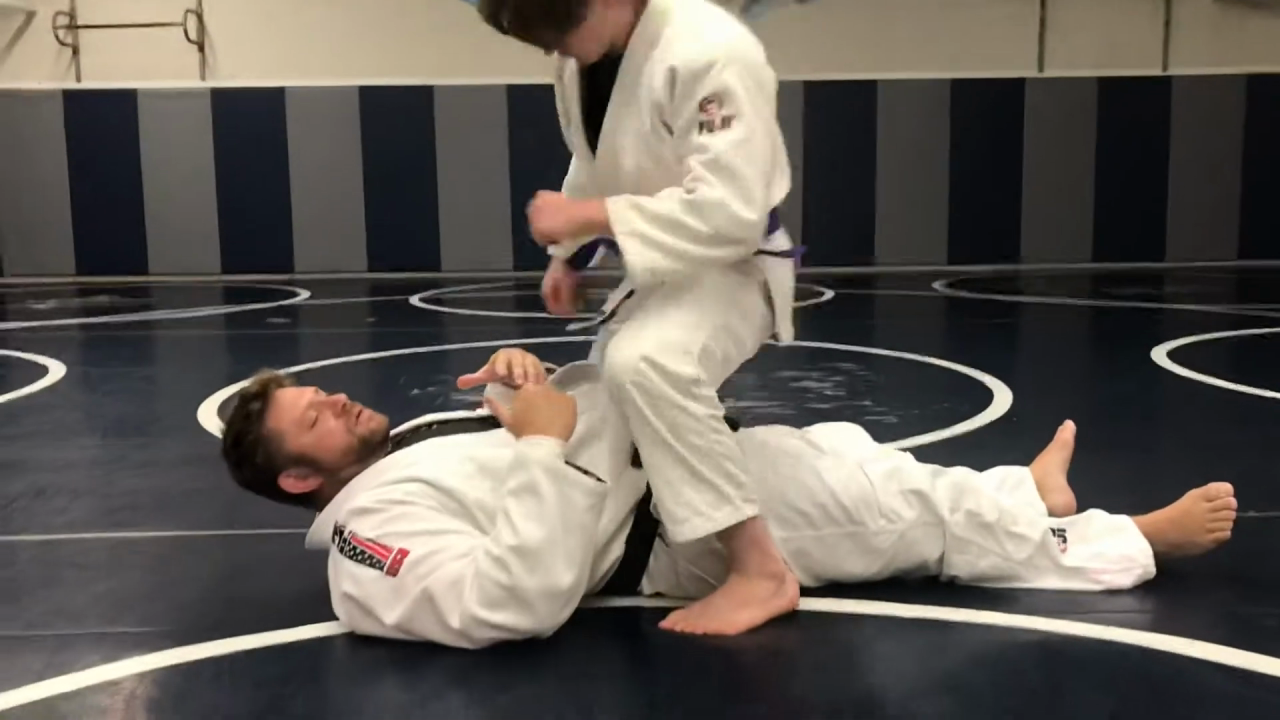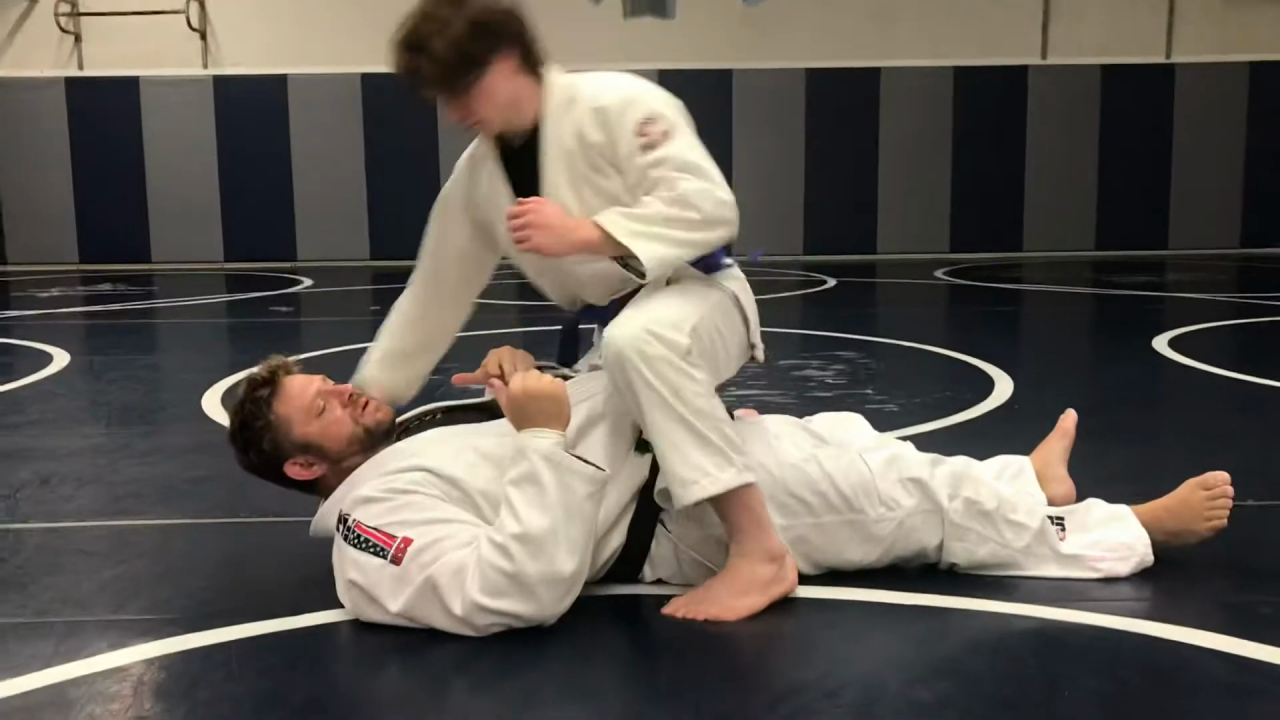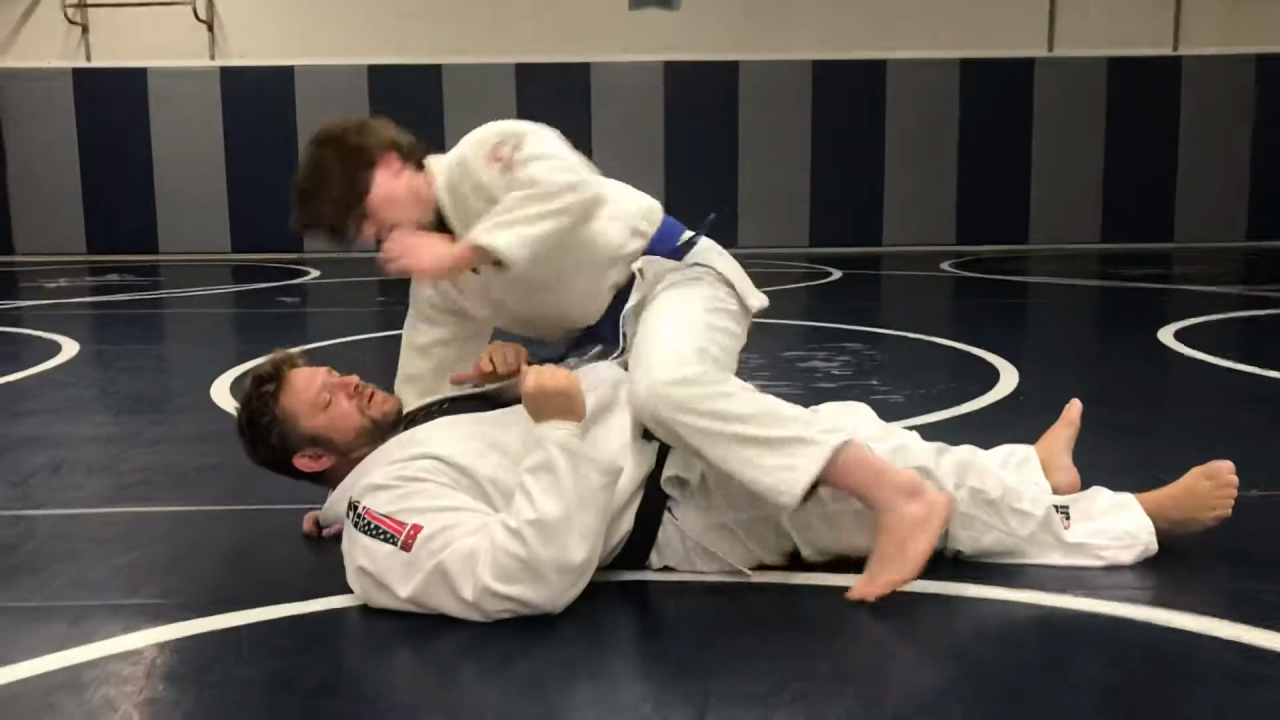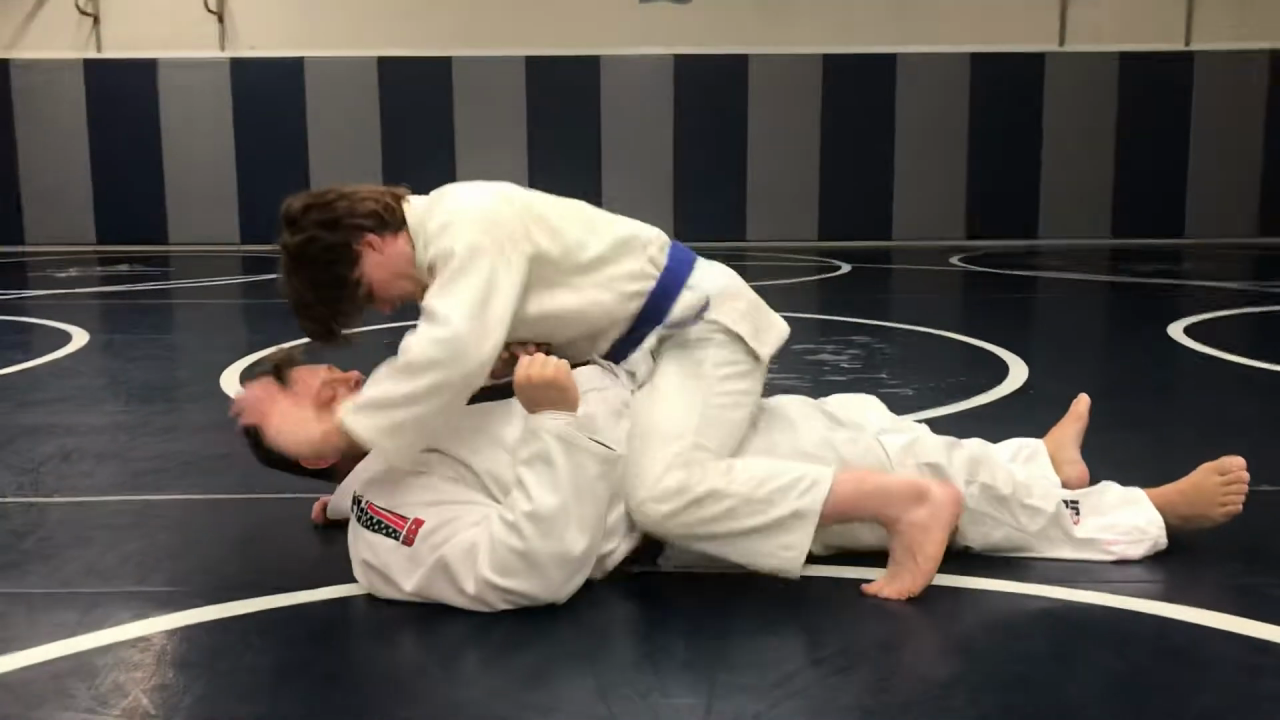
dt=0.3s
person 1, frame 1
left shoulder: (398, 456)
right shoulder: (371, 548)
left elbow: (540, 434)
right elbow: (523, 602)
left wrist: (527, 383)
right wrist: (542, 444)
left hip: (661, 458)
right hip: (685, 536)
left knee: (847, 456)
right knee: (918, 516)
left ankle: (1024, 495)
right ankle: (1138, 540)
person 1, frame 2
left shoulder: (397, 451)
right shoulder: (372, 542)
left elbow: (543, 429)
right elbow: (526, 590)
left wrist: (522, 382)
right wrist: (539, 436)
left hip: (659, 449)
right hip: (683, 521)
left knee: (851, 443)
right knee: (916, 500)
left ankle: (1030, 483)
right ankle: (1138, 527)
person 1, frame 3
left shoulder: (401, 447)
right shoulder: (386, 533)
right elbow: (535, 575)
left wrist: (526, 391)
right wrist: (556, 426)
left hip: (666, 439)
right hip: (688, 511)
left knee: (852, 430)
right knee: (920, 485)
left ankle: (1032, 471)
right ankle: (1141, 517)
person 1, frame 4
left shoulder: (405, 448)
right shoulder: (390, 530)
right elbow: (539, 566)
right wrist: (551, 416)
left knee: (863, 419)
right knee: (936, 477)
left ankle: (1044, 464)
right ankle: (1150, 512)
person 2, frame 1
left shoulder: (711, 55)
right shoulder: (581, 60)
left elbow: (728, 217)
left wrist: (592, 216)
right wrist: (569, 255)
left hip: (730, 259)
right hip: (660, 269)
left knee: (644, 365)
left ankle: (761, 570)
person 2, frame 2
left shoulder: (613, 104)
right shoulder: (476, 174)
left elbow: (707, 211)
right elbow: (437, 292)
left wrist: (588, 233)
right wrist: (368, 401)
left hip: (695, 296)
right hip: (612, 329)
left knee: (640, 342)
left ankle: (760, 552)
right ankle: (714, 423)
person 2, frame 3
left shoulder: (488, 149)
right shoulder: (445, 275)
left elbow: (567, 190)
right elbow: (426, 386)
left wrist: (454, 256)
left hip: (674, 281)
right hip: (616, 336)
left knee: (666, 389)
left ankle: (900, 495)
person 2, frame 4
left shoulder: (464, 221)
right shoulder: (445, 247)
left elbow: (450, 356)
right elbow: (446, 368)
left wrist: (323, 434)
left hip: (700, 321)
right hip: (654, 336)
left knee: (664, 494)
left ankle: (909, 503)
right ankle: (724, 414)
